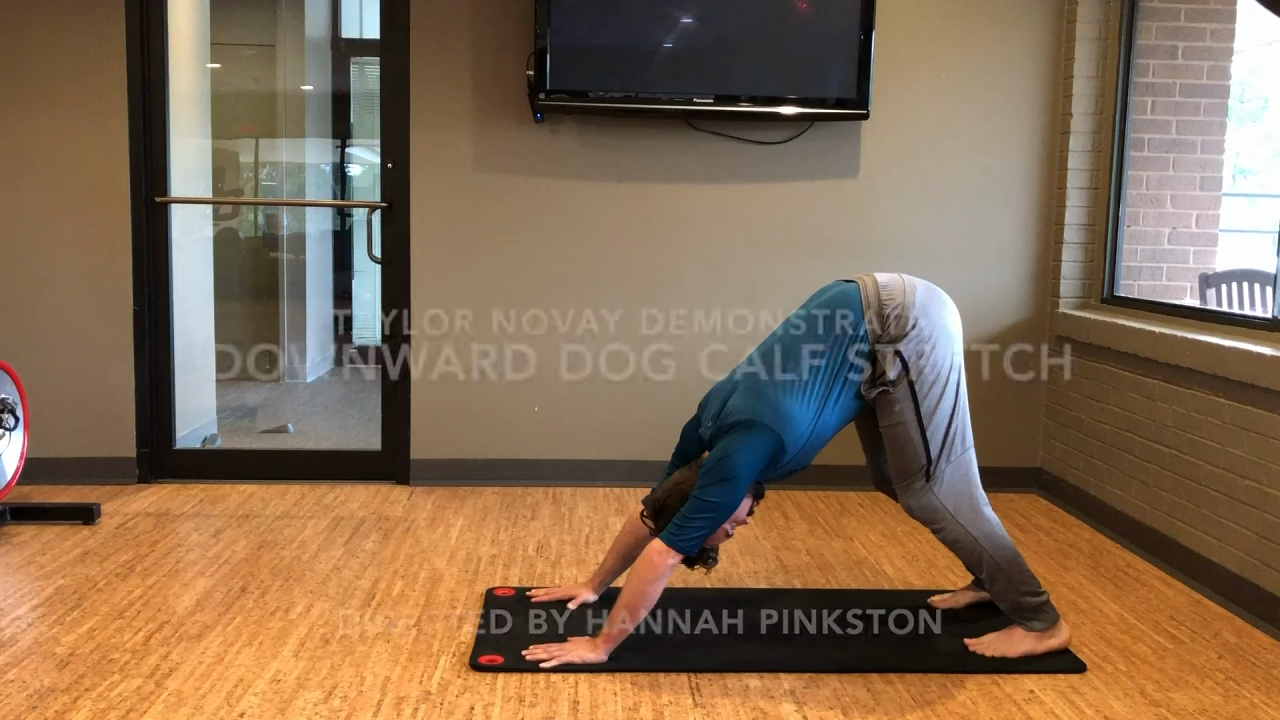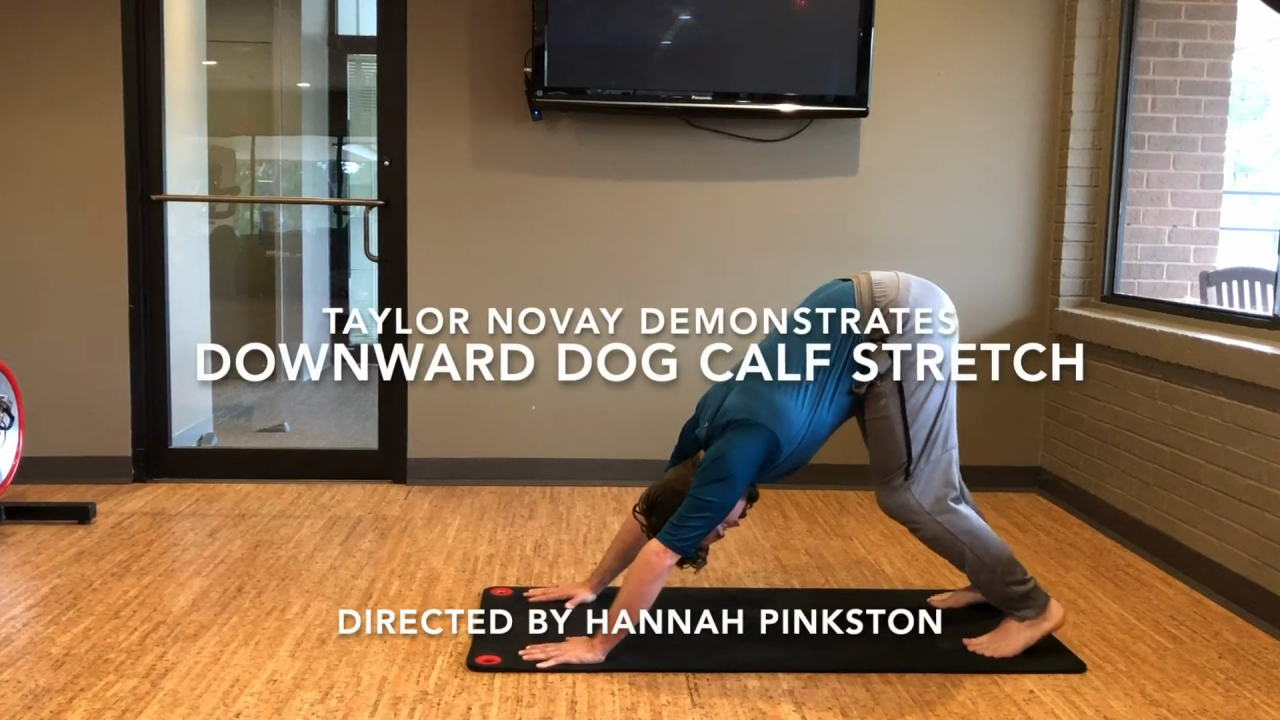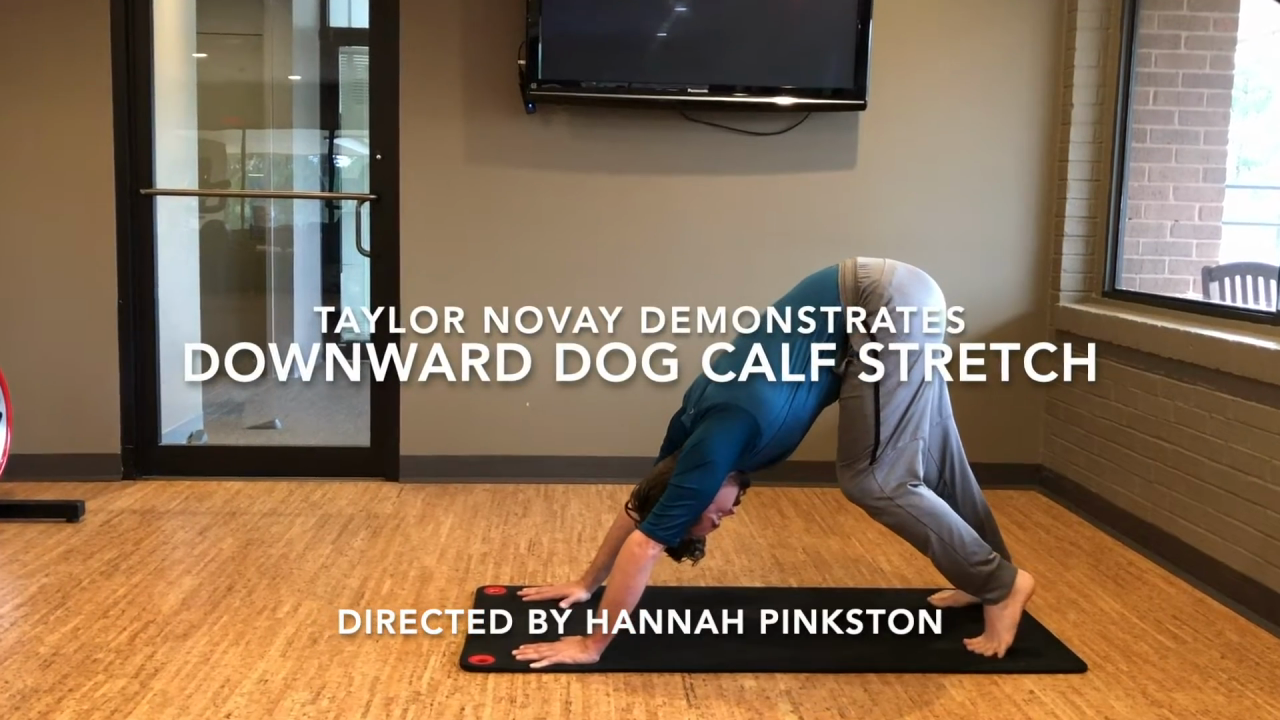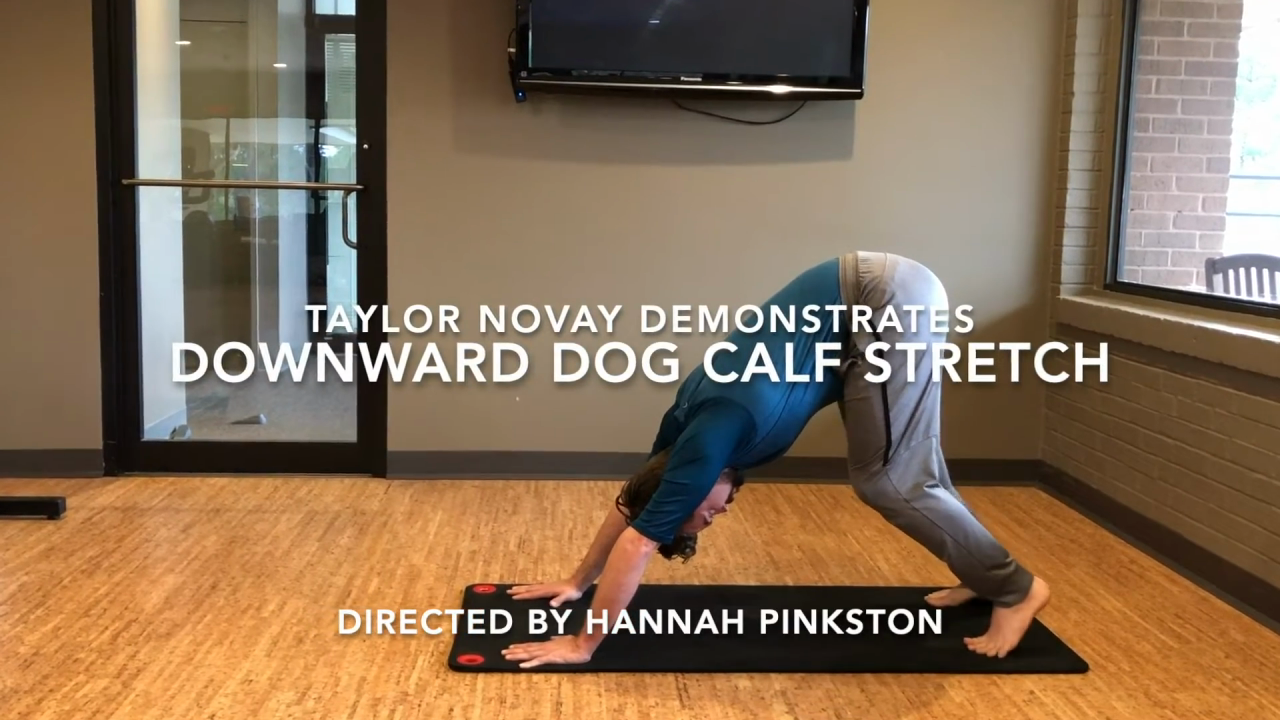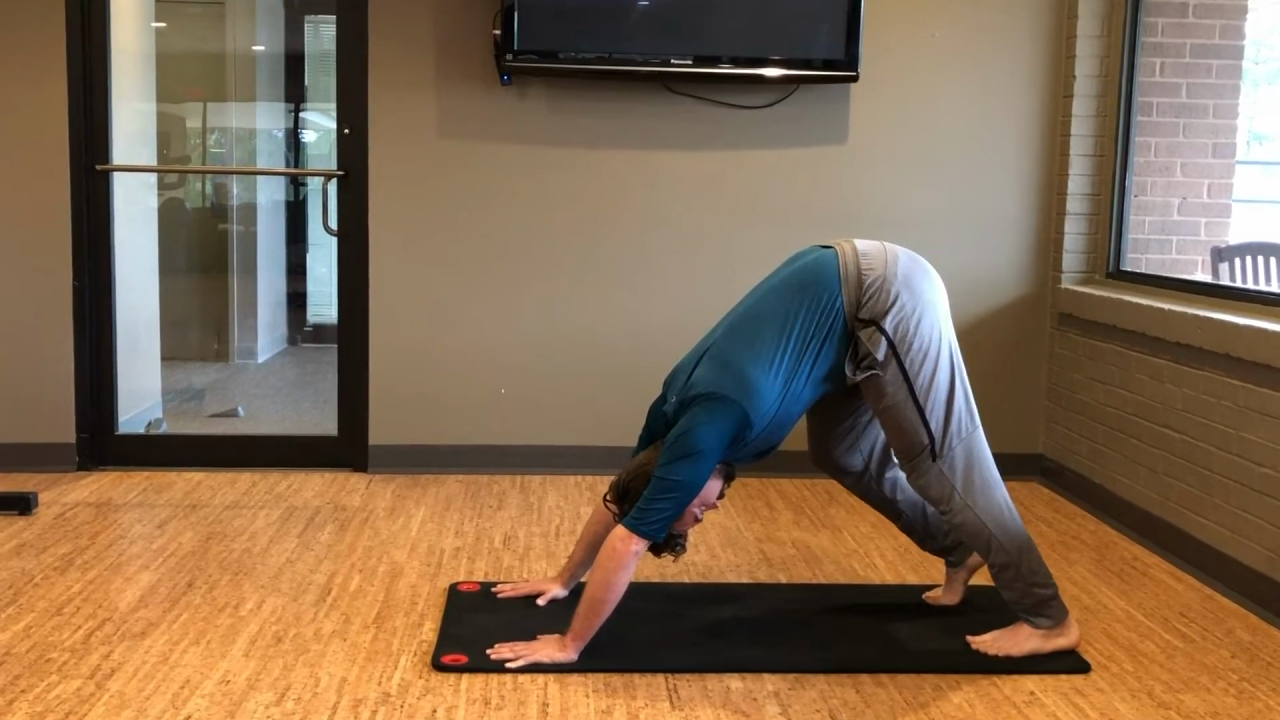
dt=1s
person 1, frame 1
left shoulder: (736, 458)
right shoulder: (706, 430)
left elbow: (660, 555)
right elbow: (652, 511)
left wrist: (600, 645)
right wrist: (594, 585)
left hip: (905, 326)
right hip: (877, 313)
left knee: (932, 492)
right knee: (896, 480)
left ankle: (1038, 620)
right ankle: (991, 579)
person 1, frame 2
left shoulder: (733, 456)
right shoulder: (705, 431)
left elbow: (658, 554)
right elbow: (650, 512)
left wrist: (598, 645)
right wrist: (591, 585)
left hip: (900, 320)
right hip: (882, 310)
left knee: (910, 492)
right knee: (924, 477)
left ankle: (1030, 607)
right ankle: (992, 581)
person 1, frame 3
left shoulder: (714, 446)
right shoulder: (694, 422)
left elbow: (643, 545)
right elbow: (640, 505)
left wrist: (591, 645)
right wrist: (586, 584)
left hip: (885, 303)
right hip: (886, 298)
left knee: (876, 480)
right knee: (932, 463)
left ankle: (1002, 585)
right ankle: (986, 573)
person 1, frame 4
left shoulder: (709, 441)
right shoulder: (688, 420)
left elbow: (636, 543)
right elbow: (631, 502)
left wrist: (583, 644)
right wrist: (578, 582)
left hip: (889, 300)
right hip: (876, 295)
left knee: (888, 481)
right knee: (909, 464)
left ankle: (1014, 589)
right ankle: (983, 573)
person 1, frame 5
left shoulder: (703, 431)
right shoulder: (676, 409)
left elbow: (627, 541)
right elbow: (619, 497)
left wrist: (568, 645)
right wrist: (563, 579)
left hip: (885, 296)
right hip: (852, 286)
left knee: (942, 463)
right knee: (844, 457)
left ankle: (1047, 618)
right ankle: (961, 551)
